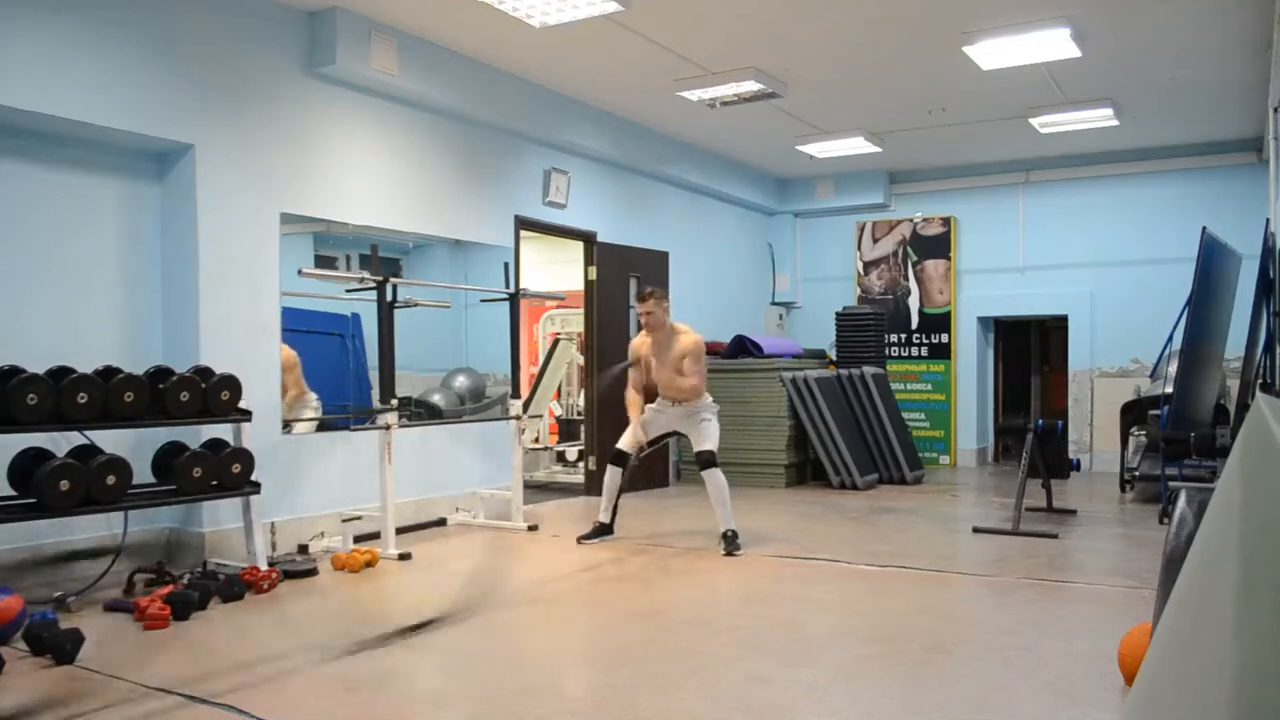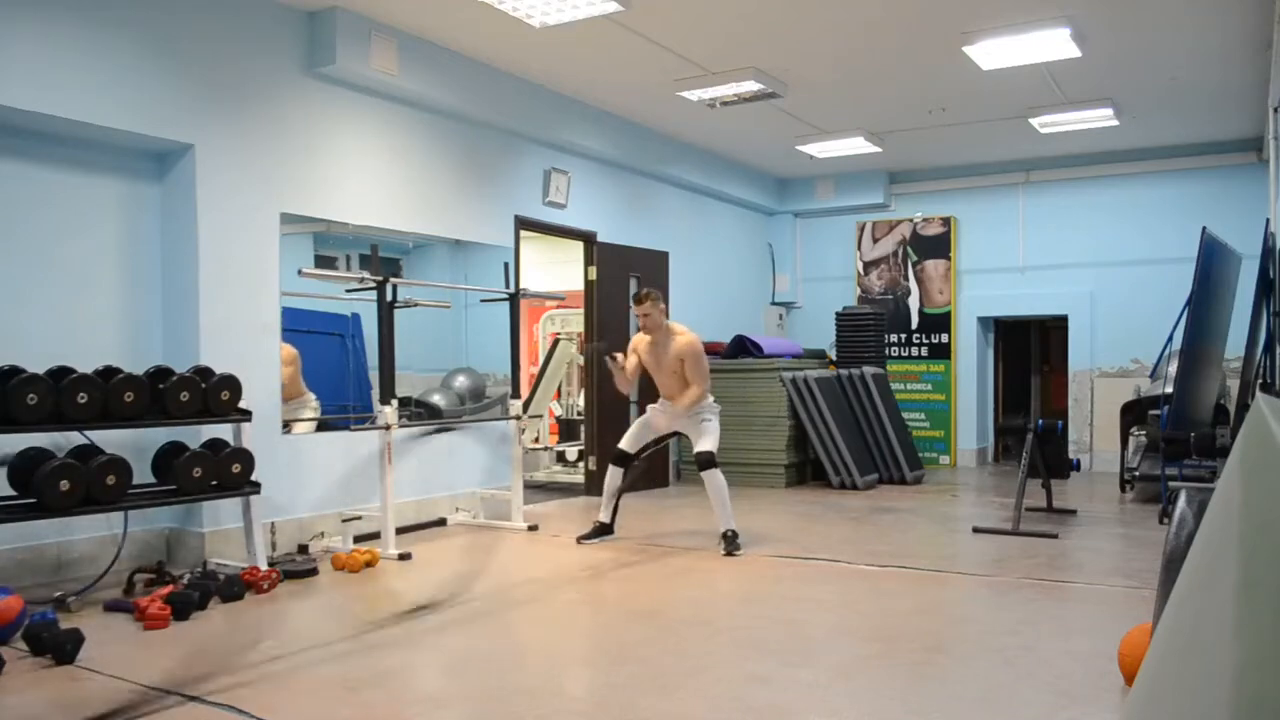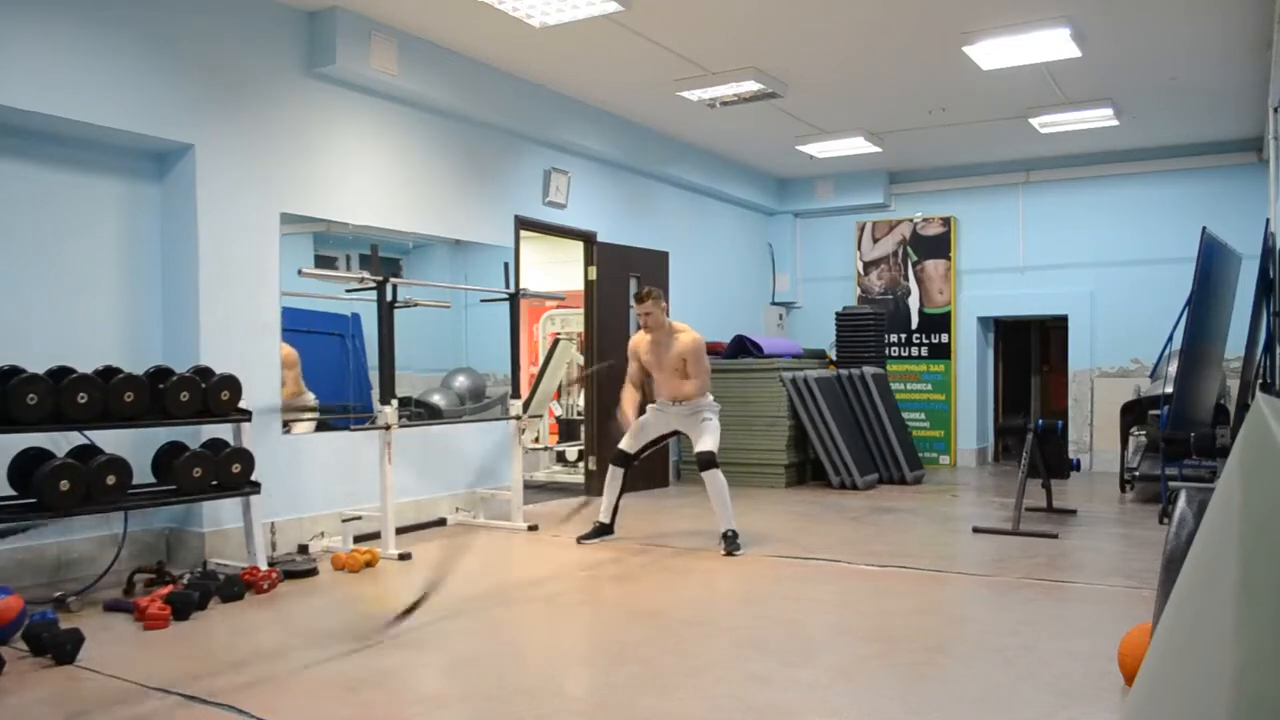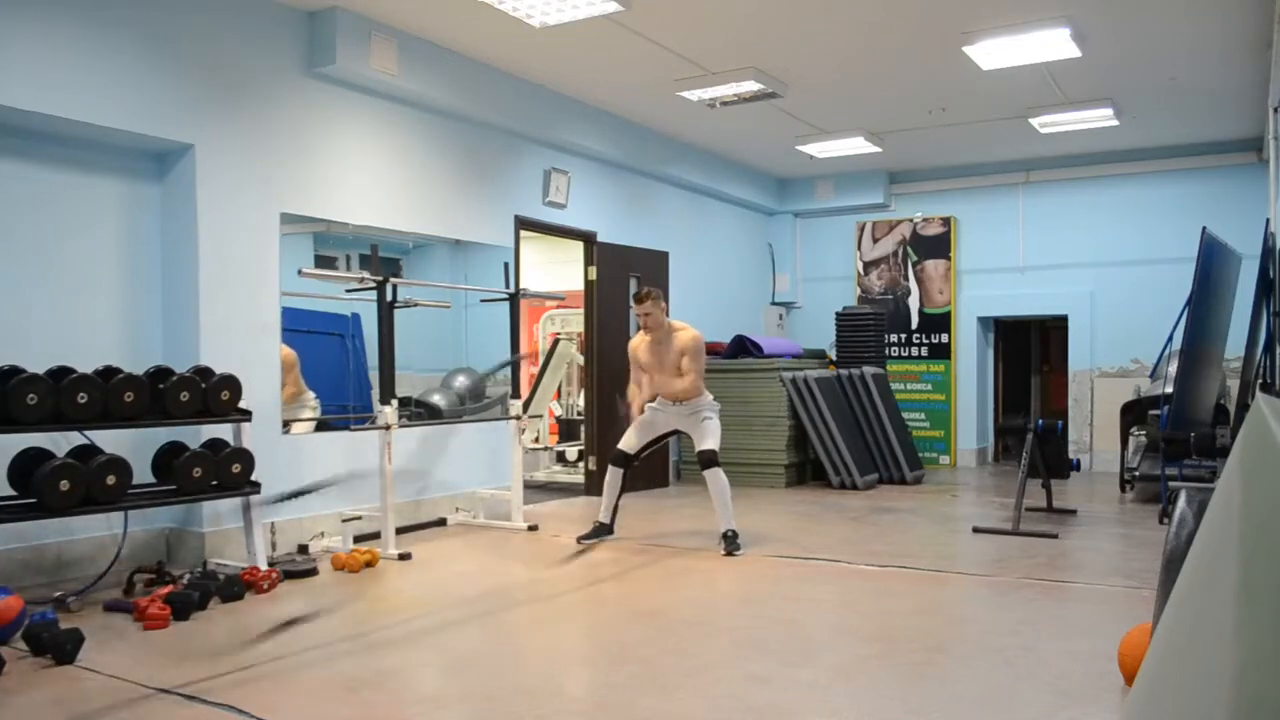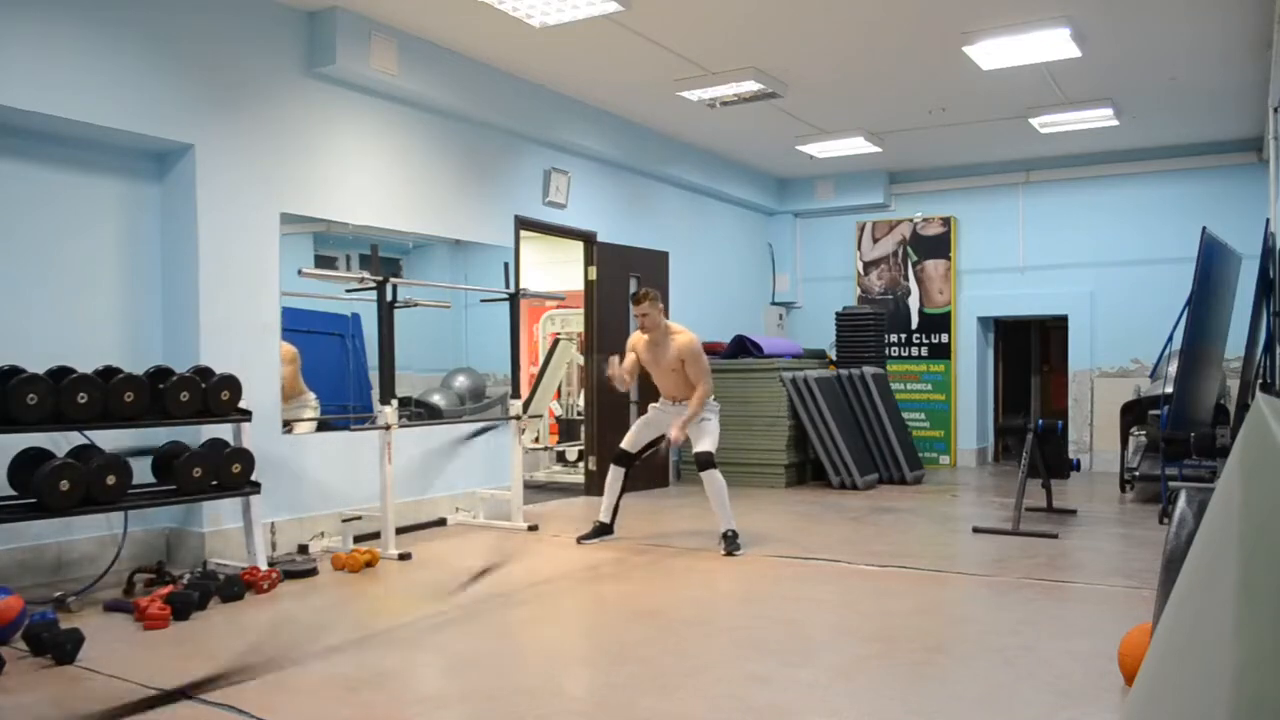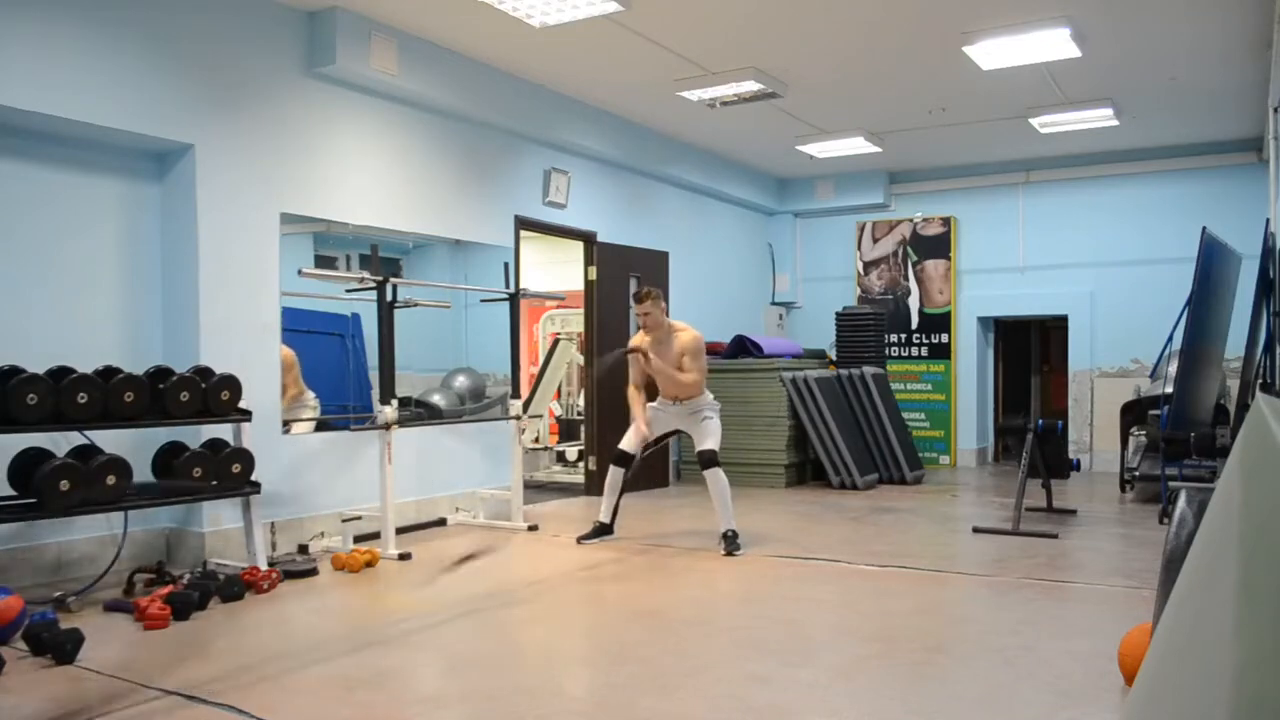
dt=0.2s
person 1, frame 1
left shoulder: (690, 341)
right shoulder: (639, 344)
left elbow: (697, 388)
right elbow: (635, 389)
left wrist: (664, 377)
right wrist: (636, 429)
left hip: (696, 410)
right hip: (662, 408)
left knee: (706, 460)
right knee: (617, 456)
left ankle: (728, 532)
right ankle: (604, 524)
person 1, frame 2
left shoulder: (687, 342)
right shoulder: (637, 343)
left elbow: (701, 388)
right elbow: (627, 388)
left wrist: (671, 414)
right wrist: (619, 371)
left hip: (699, 410)
right hip: (662, 407)
left knee: (705, 462)
right knee: (619, 456)
left ankle: (729, 532)
right ankle: (605, 524)
person 1, frame 3
left shoulder: (689, 340)
right shoulder: (637, 342)
left elbow: (702, 386)
right elbow: (632, 385)
left wrist: (668, 391)
right wrist: (628, 411)
left hip: (697, 410)
right hip: (662, 410)
left knee: (706, 462)
right knee: (619, 457)
left ankle: (729, 532)
right ankle: (605, 524)
person 1, frame 4
left shoulder: (689, 338)
right shoulder: (637, 344)
left elbow: (693, 384)
right elbow: (635, 385)
left wrist: (657, 384)
right wrist: (636, 405)
left hip: (698, 408)
right hip: (662, 408)
left knee: (708, 461)
right knee: (618, 458)
left ankle: (729, 532)
right ankle: (604, 523)
person 1, frame 5
left shoulder: (686, 341)
right shoulder: (635, 342)
left elbow: (705, 388)
right elbow: (626, 384)
left wrist: (683, 425)
right wrist: (616, 375)
left hip: (698, 410)
right hip: (663, 408)
left knee: (704, 462)
right knee: (620, 457)
left ankle: (729, 532)
right ankle: (605, 524)
person 1, frame 6
left shoulder: (689, 338)
right shoulder: (639, 342)
left elbow: (695, 384)
right elbow: (636, 388)
left wrist: (659, 366)
right wrist: (640, 424)
left hip: (698, 408)
right hip: (664, 406)
left knee: (708, 460)
right knee: (620, 458)
left ankle: (729, 532)
right ankle: (605, 524)
